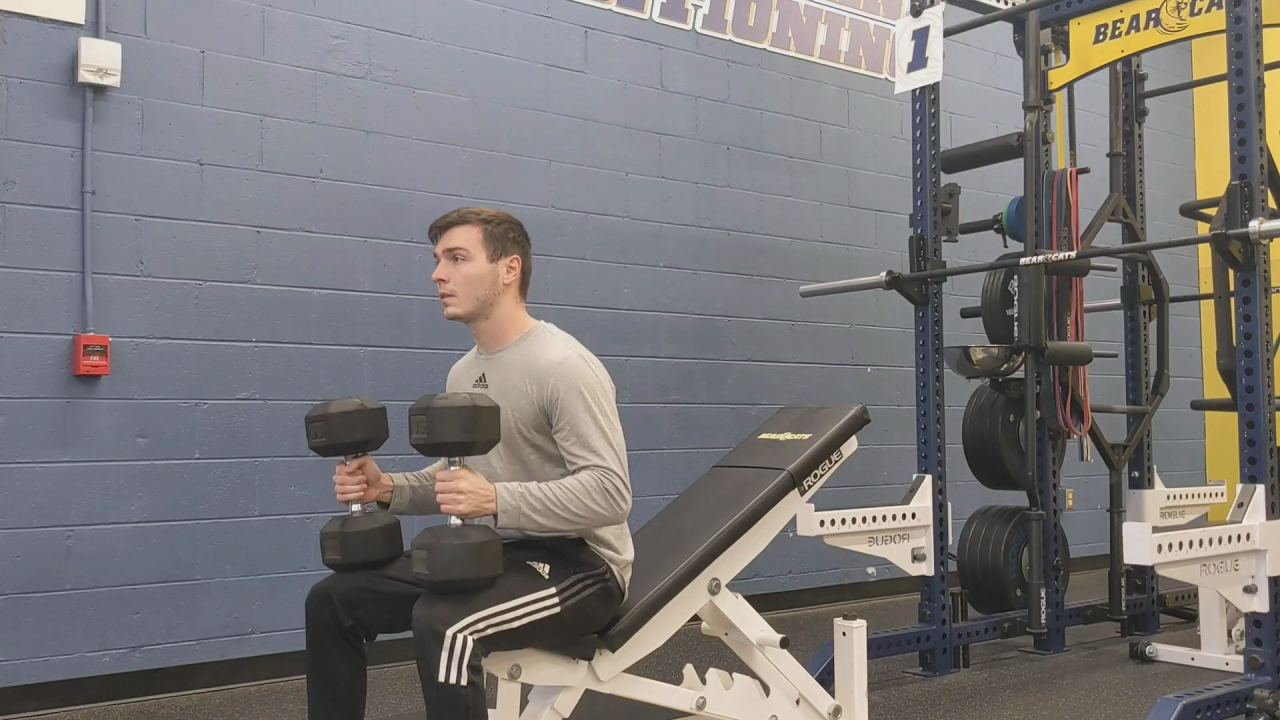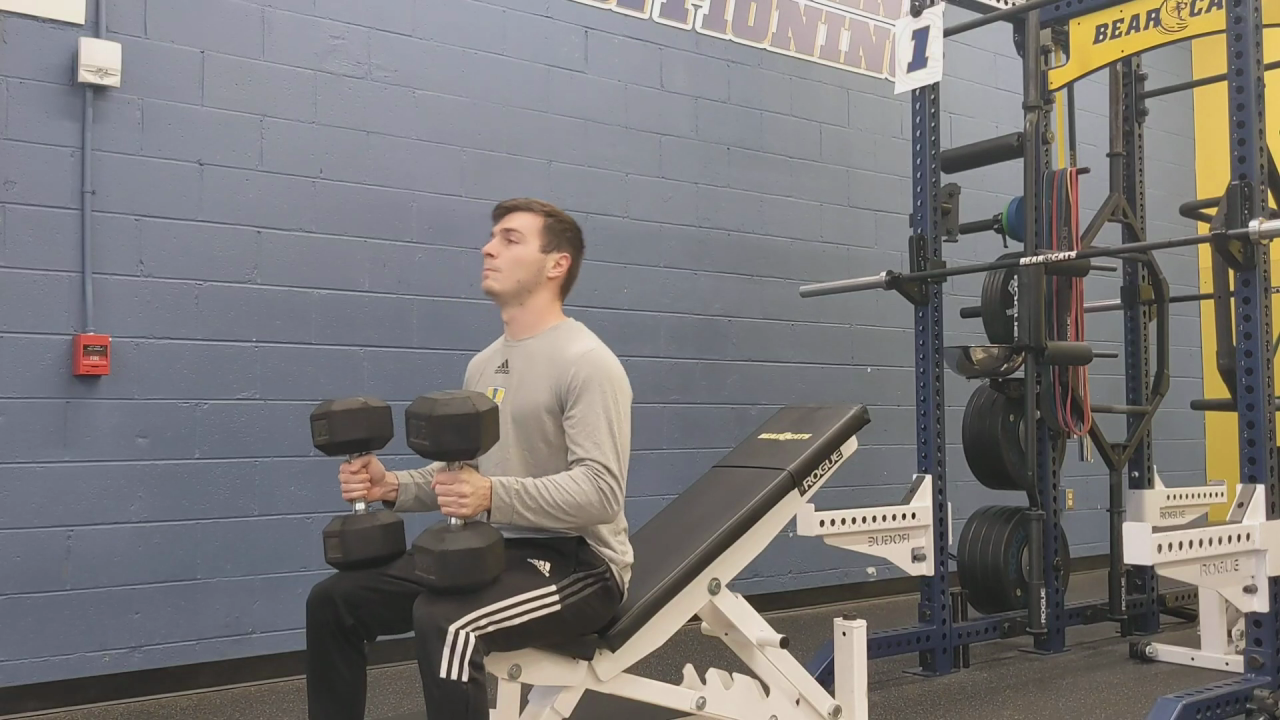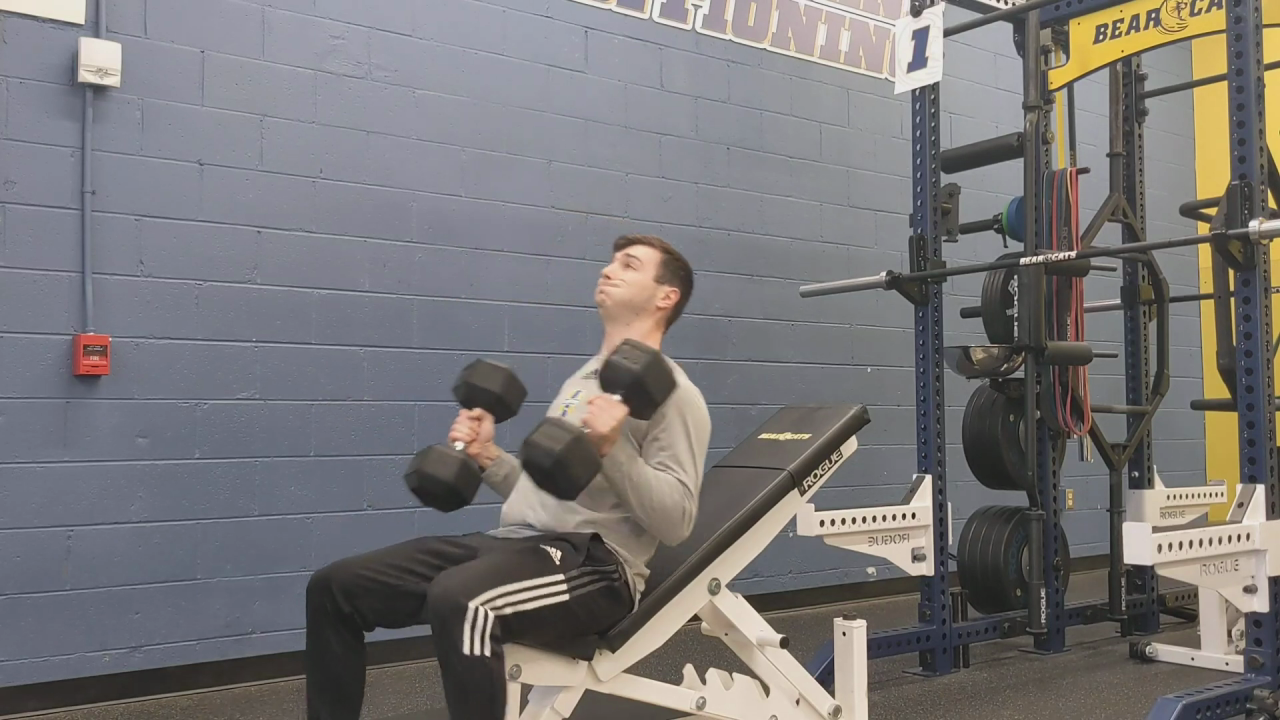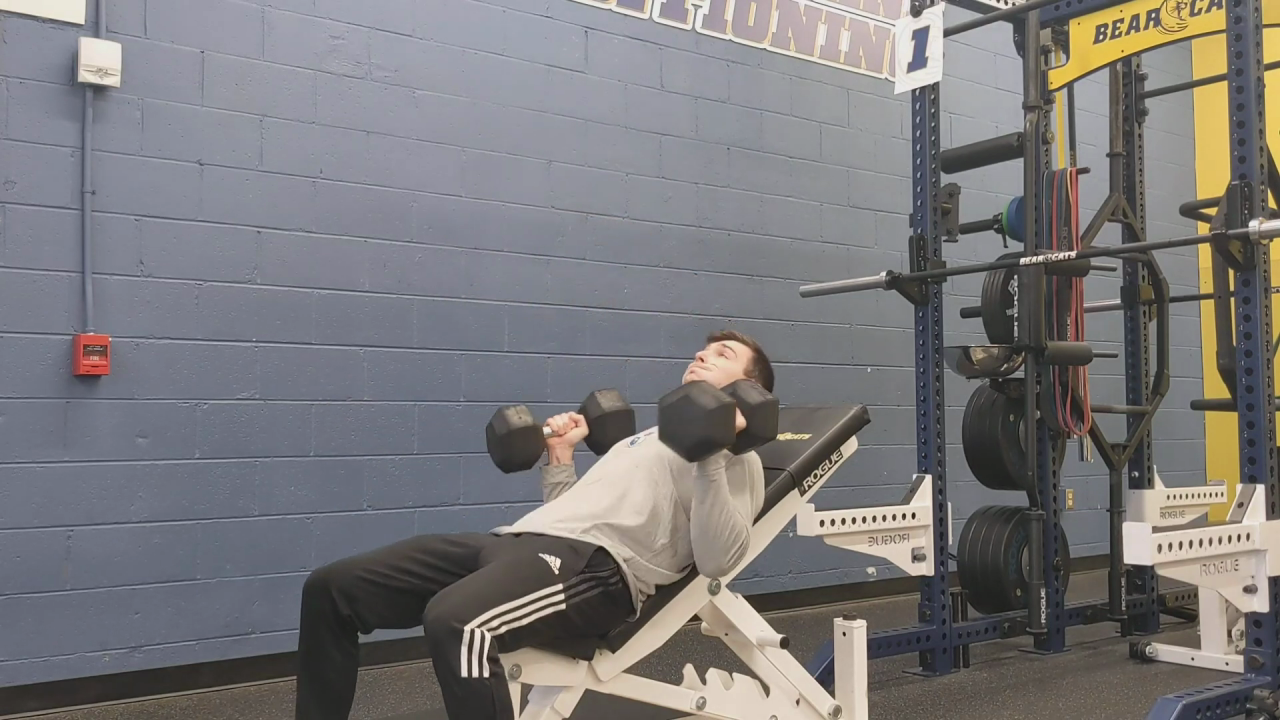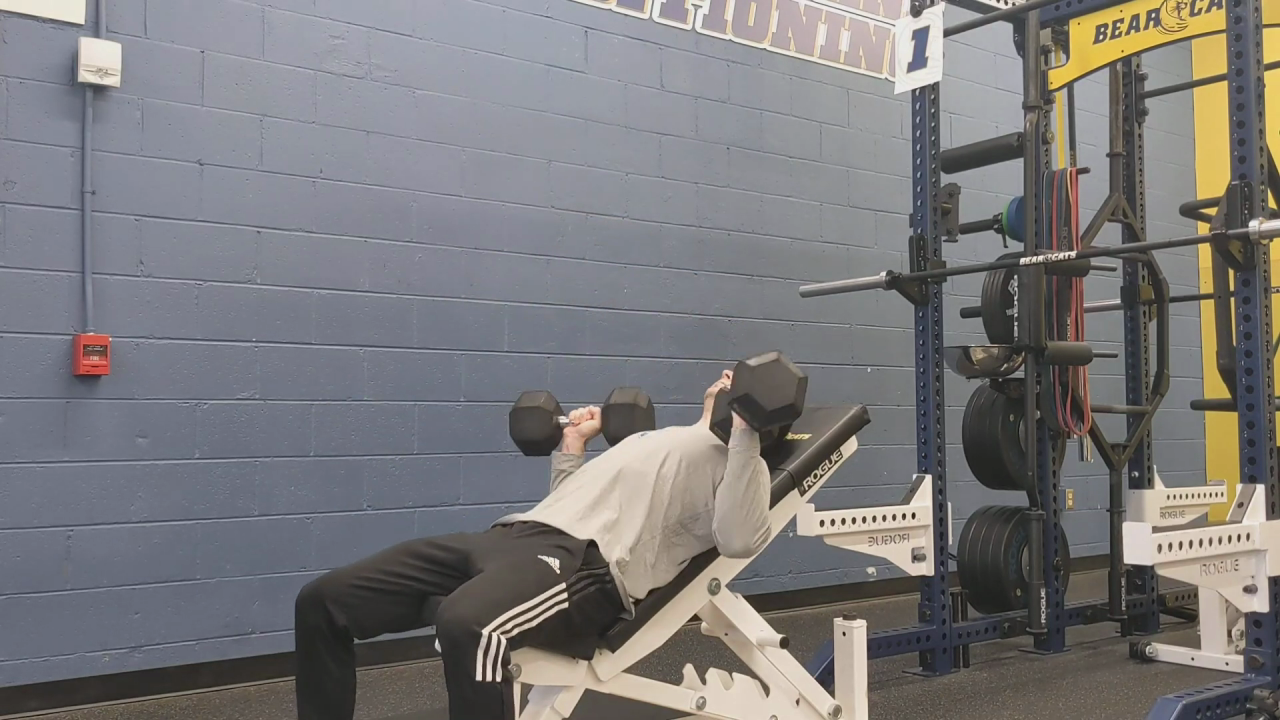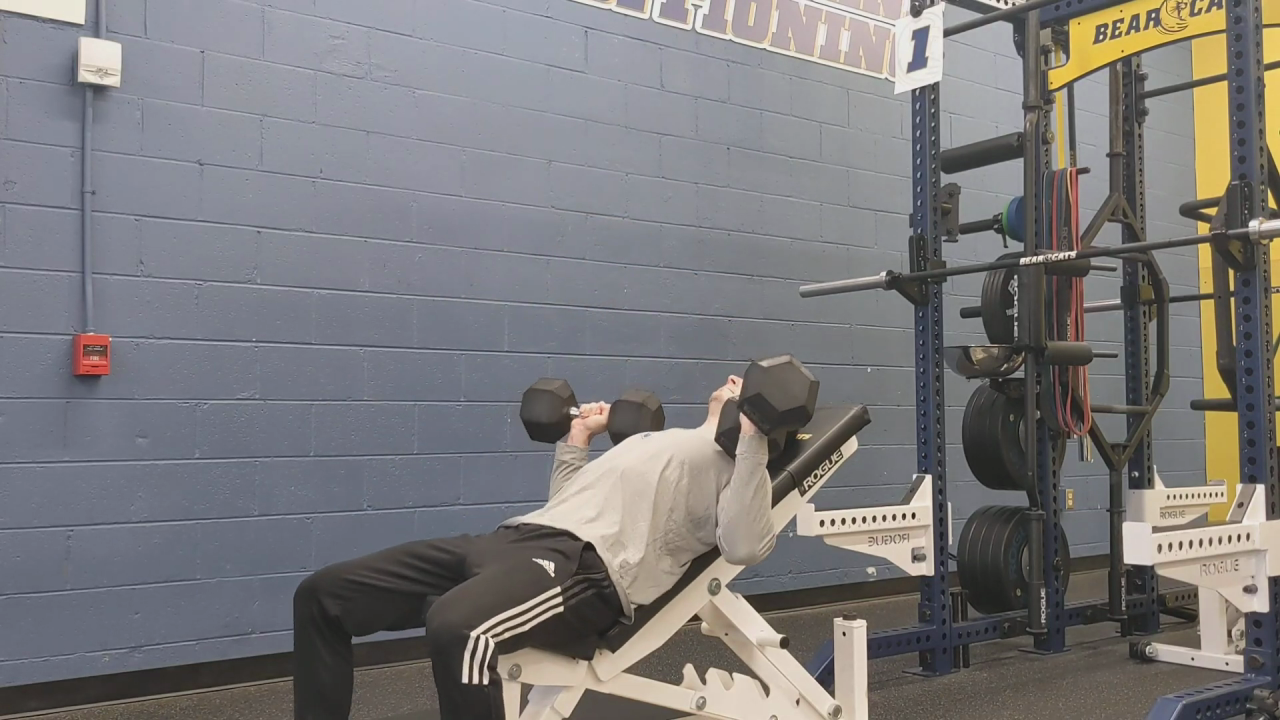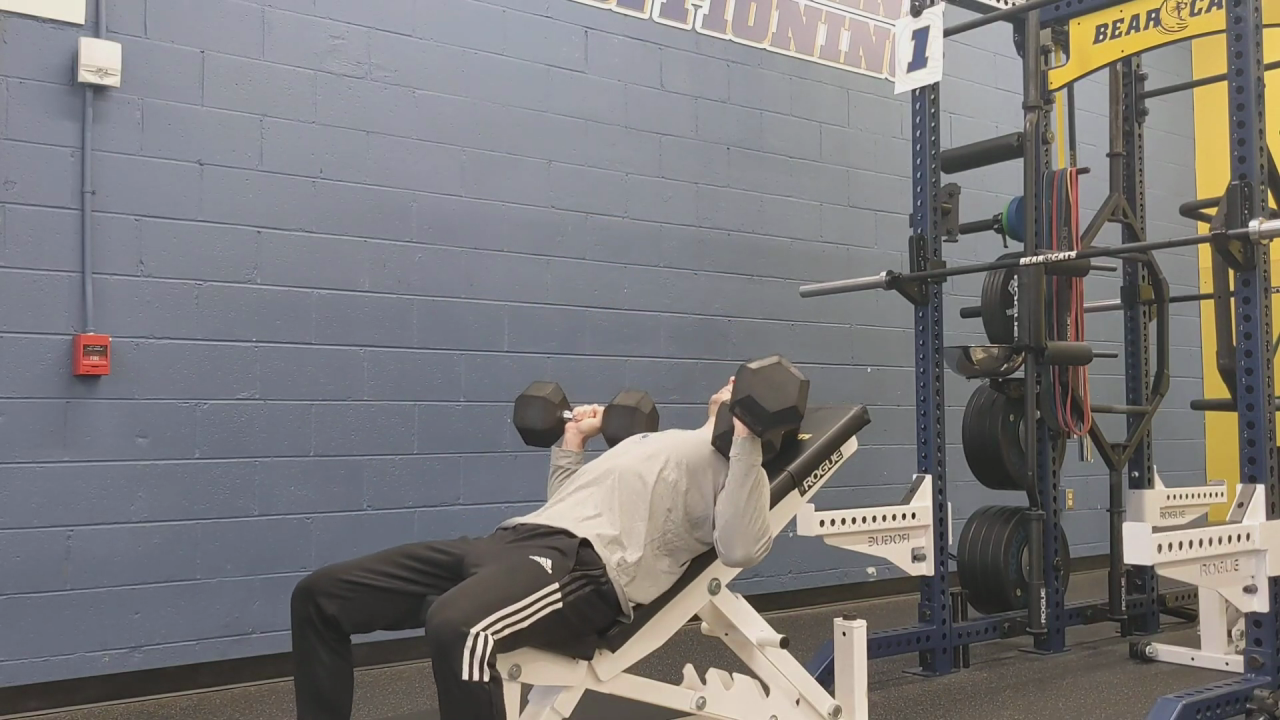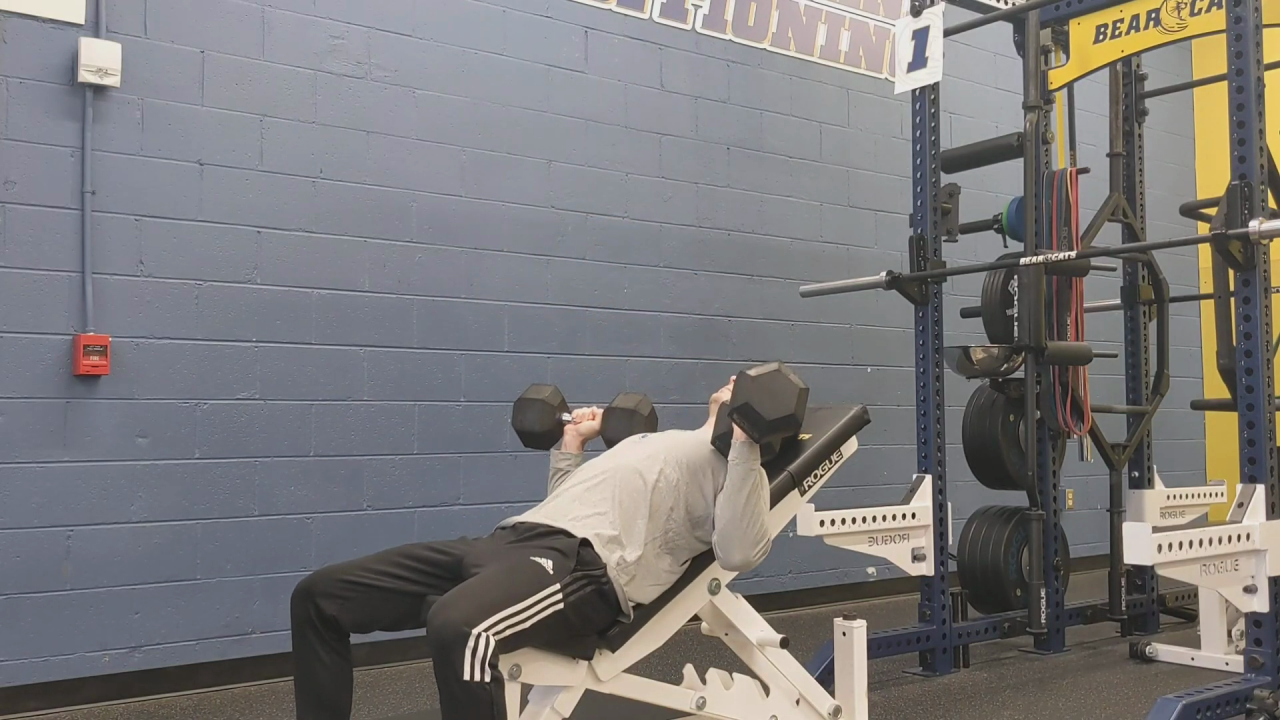
dt=0.5s
person 1, frame 1
left shoulder: (562, 366)
right shoulder: (464, 372)
left elbow: (609, 494)
right elbow: (461, 483)
left wrist: (497, 499)
right wrist: (388, 487)
left hip: (578, 562)
right hip: (496, 551)
left knee: (443, 624)
right knee: (335, 599)
person 1, frame 2
left shoulder: (586, 362)
right shoulder: (484, 366)
left elbow: (601, 494)
right elbow: (466, 476)
left wrist: (494, 496)
right wrist: (393, 486)
left hip: (578, 562)
right hip: (497, 551)
left knee: (444, 621)
right knee: (335, 600)
person 1, frame 3
left shoulder: (671, 394)
right shoulder: (582, 379)
left elbow: (674, 520)
left wrist: (612, 447)
right wrist: (488, 457)
left hip: (592, 562)
right hip: (516, 542)
left knee: (461, 600)
right knee: (336, 587)
person 1, frame 4
left shoulder: (735, 460)
right shoulder: (645, 437)
left elbow: (717, 559)
left wrist: (709, 453)
right wrist: (560, 454)
left hip: (594, 566)
right hip: (521, 540)
left knee: (455, 624)
right knee: (332, 588)
person 1, frame 5
left shoulder: (738, 461)
right shoulder: (658, 438)
left elbow: (740, 539)
left wrist: (745, 432)
right wrist: (573, 442)
left hip: (584, 561)
right hip: (514, 535)
left knee: (467, 626)
right knee: (324, 600)
person 1, frame 6
left shoulder: (735, 461)
right shoulder: (656, 439)
left elbow: (744, 546)
left wrist: (751, 436)
right wrist: (577, 435)
left hip: (583, 564)
right hip: (514, 538)
left knee: (457, 631)
right knee: (322, 594)
person 1, frame 7
left shoulder: (735, 462)
right shoulder: (660, 441)
left elbow: (741, 548)
left wrist: (745, 435)
right wrist: (572, 438)
left hip: (582, 563)
right hip: (512, 538)
left knee: (458, 629)
right knee: (319, 595)
person 1, frame 8
left shoulder: (733, 462)
right shoulder: (658, 441)
left elbow: (739, 552)
left wrist: (744, 442)
right wrist: (572, 442)
left hip: (580, 563)
right hip: (511, 539)
left knee: (459, 630)
right knee: (319, 595)
